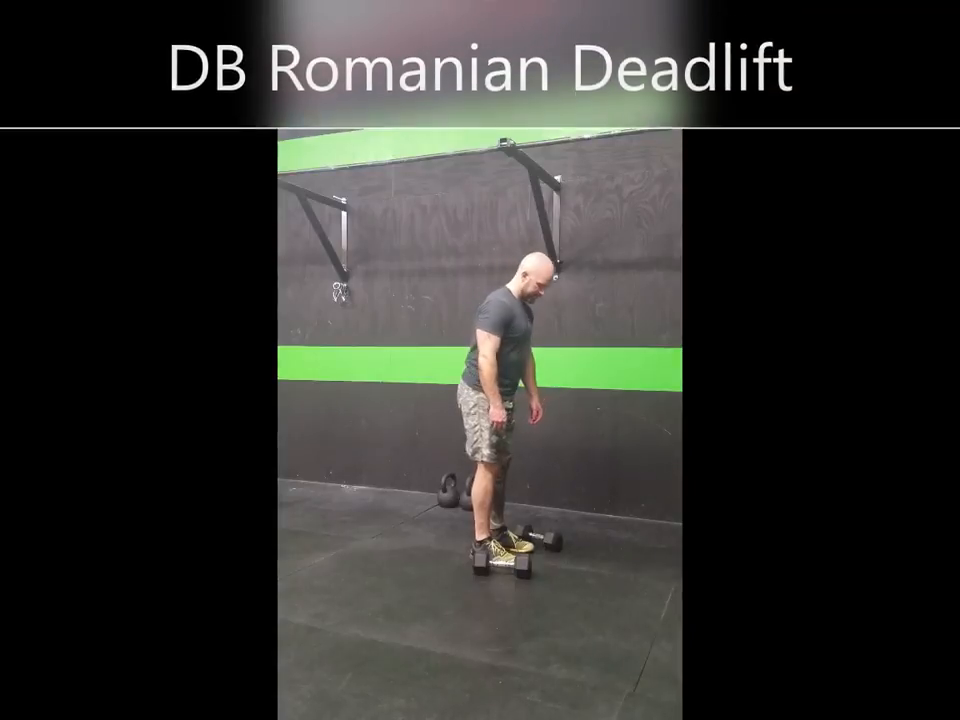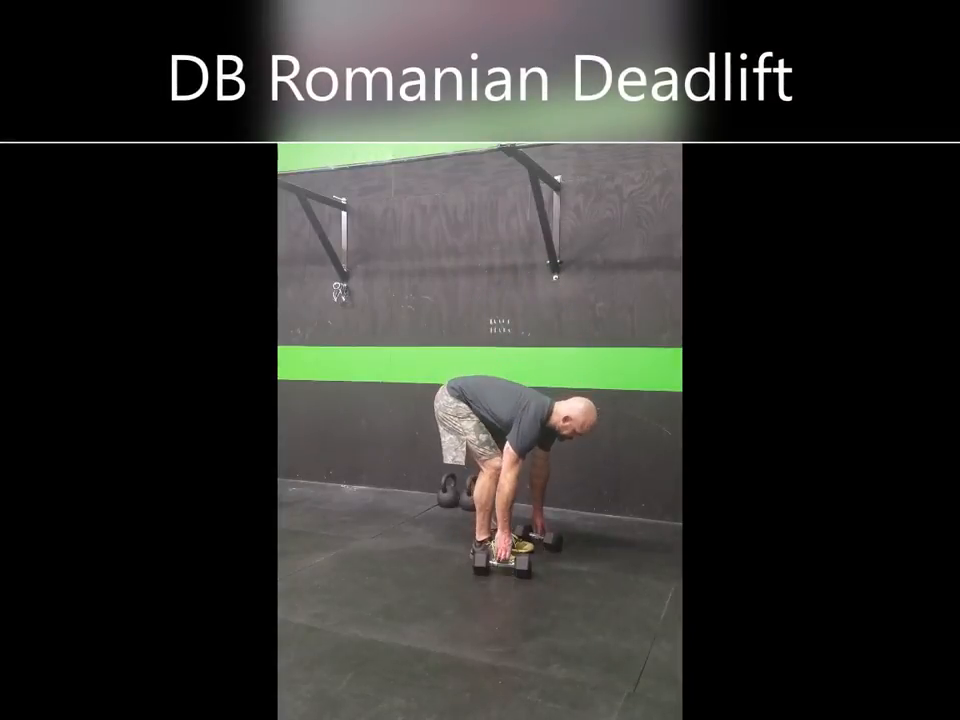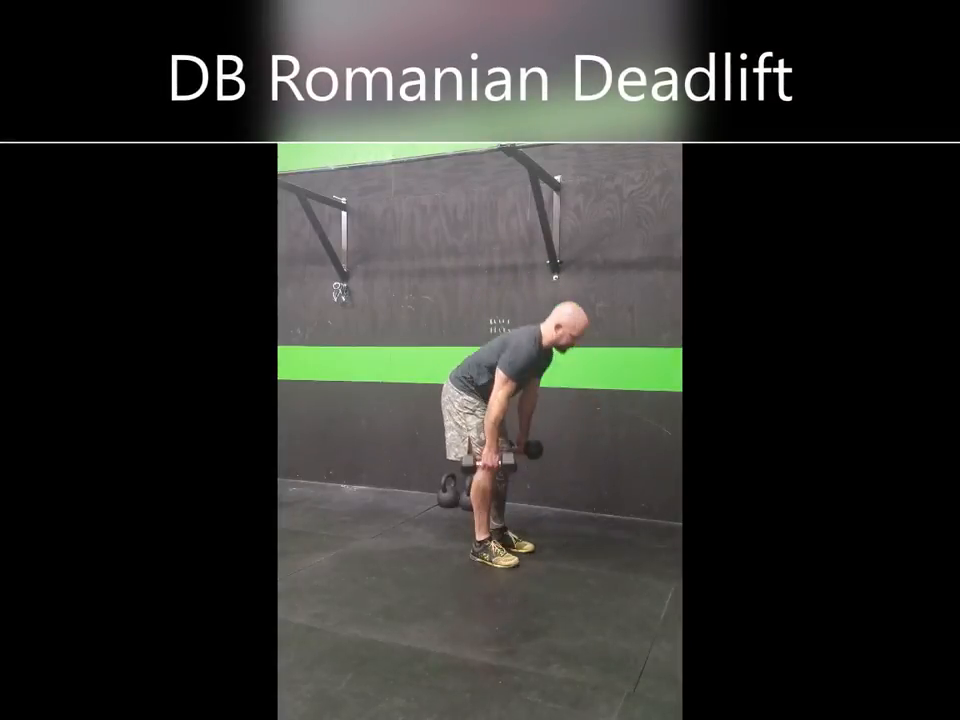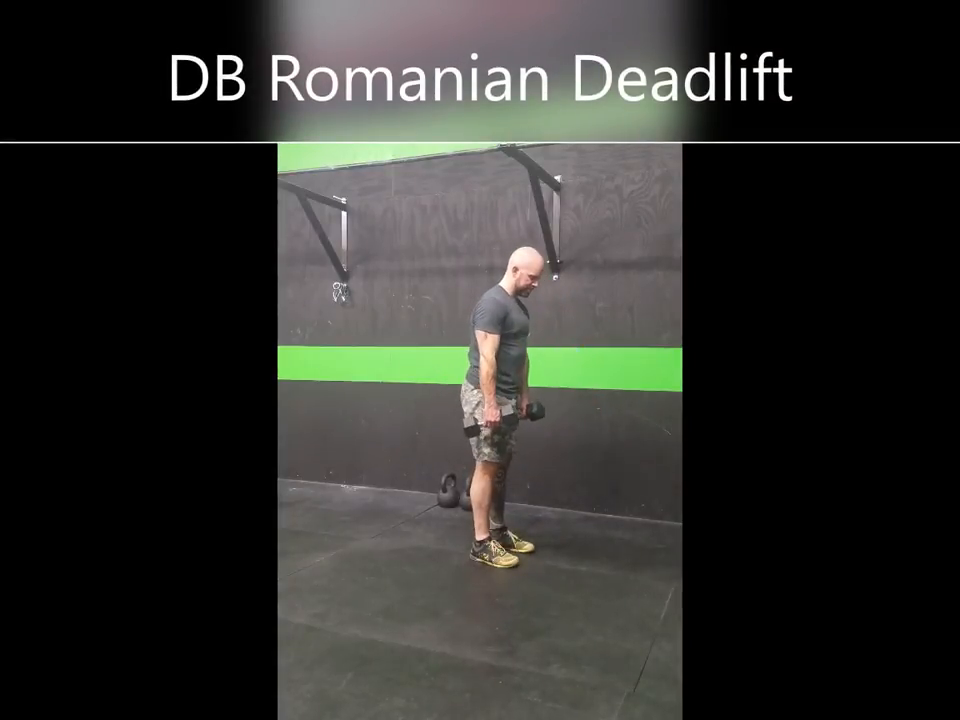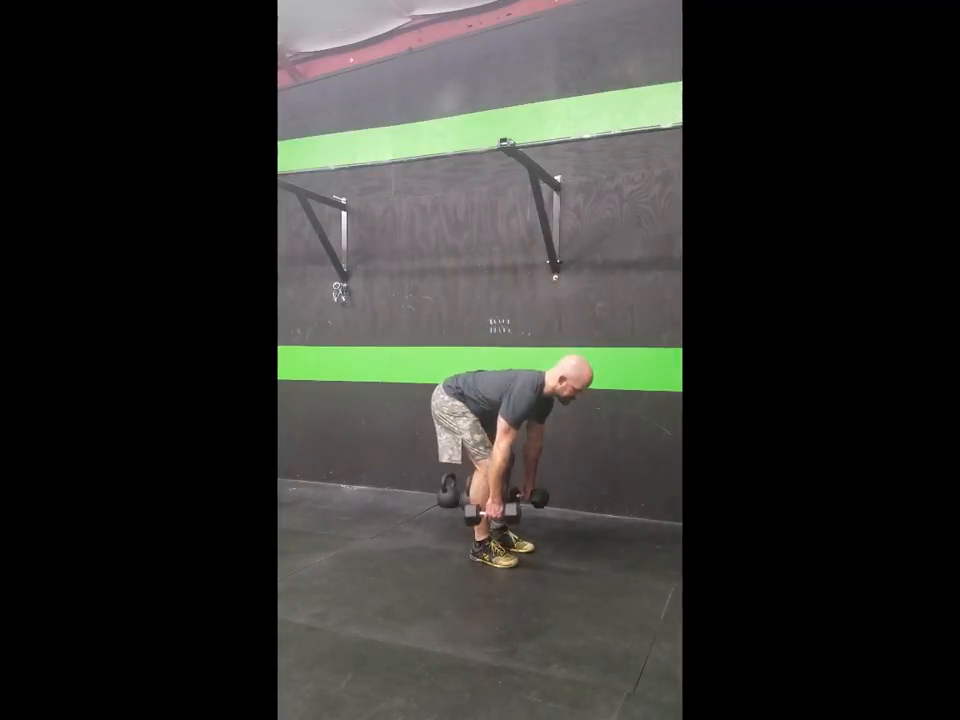
dt=1s
person 1, frame 1
left shoulder: (525, 309)
right shoulder: (499, 305)
left elbow: (525, 356)
right elbow: (486, 357)
left wrist: (533, 395)
right wrist: (494, 406)
left hip: (502, 395)
right hip: (478, 393)
left knee: (501, 464)
right knee: (488, 465)
left ankle: (497, 530)
right ankle: (481, 541)
person 1, frame 2
left shoulder: (548, 418)
right shoulder: (530, 422)
left elbow: (540, 468)
right elbow: (507, 479)
left wrist: (538, 512)
right wrist: (503, 533)
left hip: (472, 401)
right hip: (453, 401)
left knee: (504, 464)
right knee: (494, 466)
left ankle: (497, 532)
right ankle: (482, 543)
person 1, frame 3
left shoulder: (543, 351)
right shoulder: (523, 347)
left elbow: (529, 394)
right elbow: (498, 399)
left wrist: (523, 436)
right wrist: (489, 449)
left hip: (485, 397)
right hip: (463, 394)
left knee: (503, 463)
right knee: (489, 468)
left ankle: (499, 531)
right ankle: (482, 544)
person 1, frame 4
left shoulder: (518, 306)
right shoulder: (493, 303)
right elbow: (487, 358)
left wrist: (523, 395)
right wrist: (490, 405)
left hip: (507, 397)
right hip: (485, 395)
left knee: (501, 465)
right knee: (487, 466)
left ankle: (498, 530)
right ankle: (481, 543)
person 1, frame 5
left shoulder: (543, 396)
right shoulder: (525, 392)
left elbow: (534, 441)
right elbow: (502, 446)
left wrist: (529, 483)
right wrist: (494, 500)
left hip: (471, 404)
right hip: (450, 401)
left knee: (506, 461)
right knee: (486, 463)
left ankle: (499, 531)
right ankle: (482, 545)
